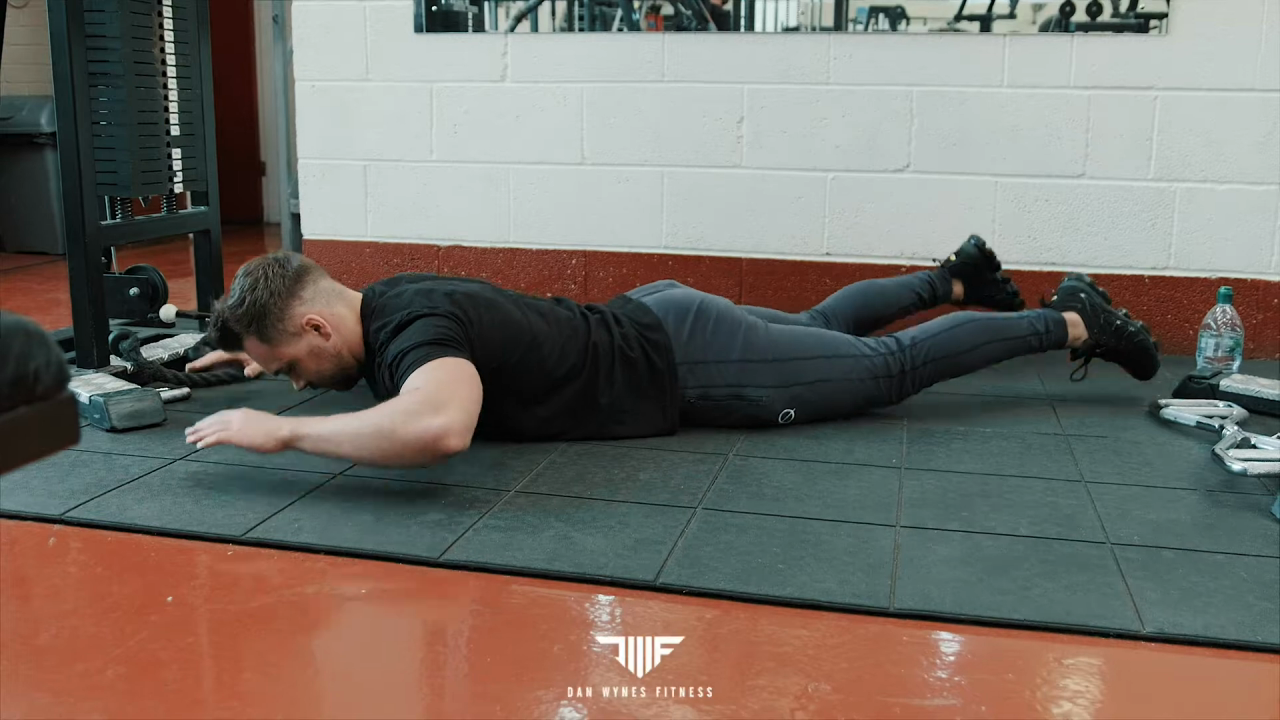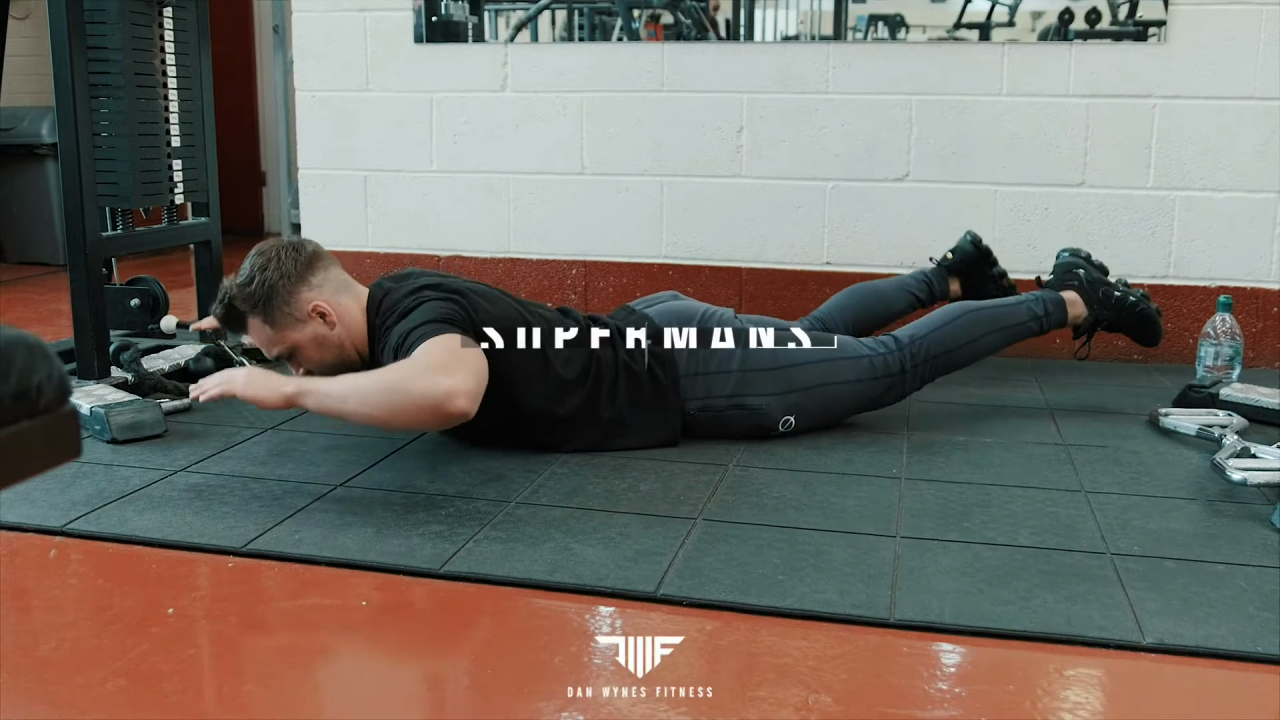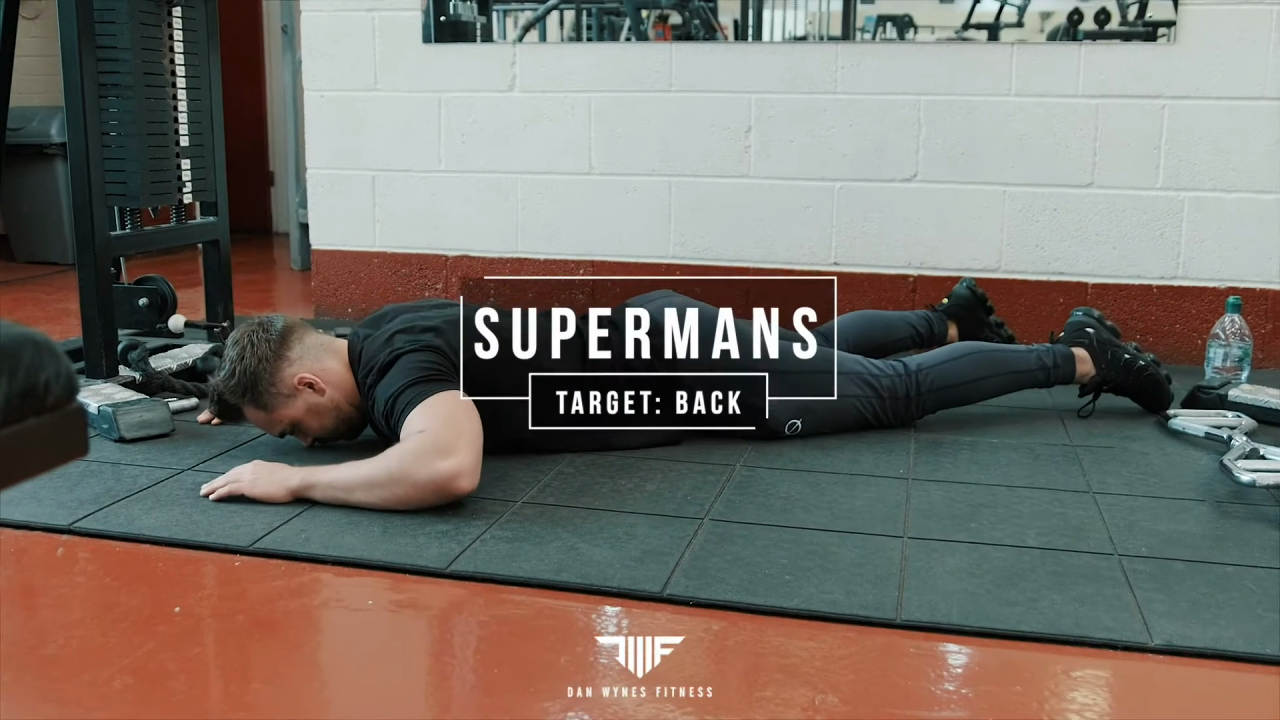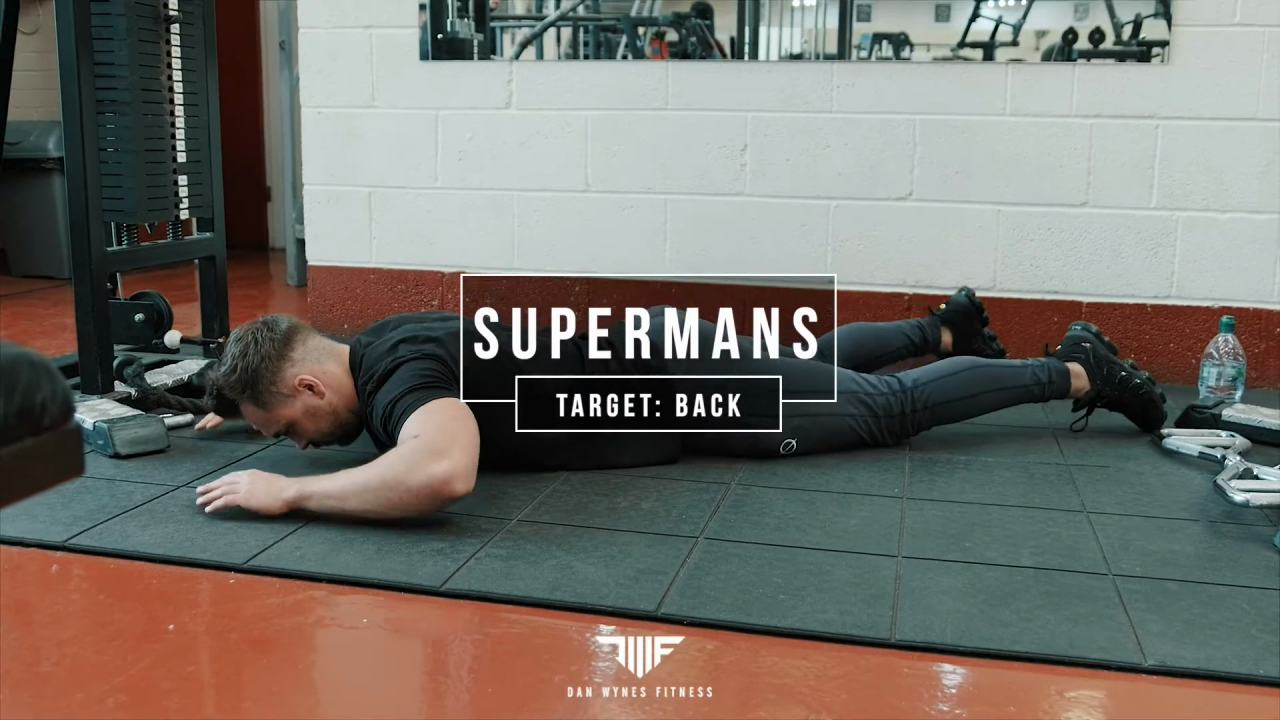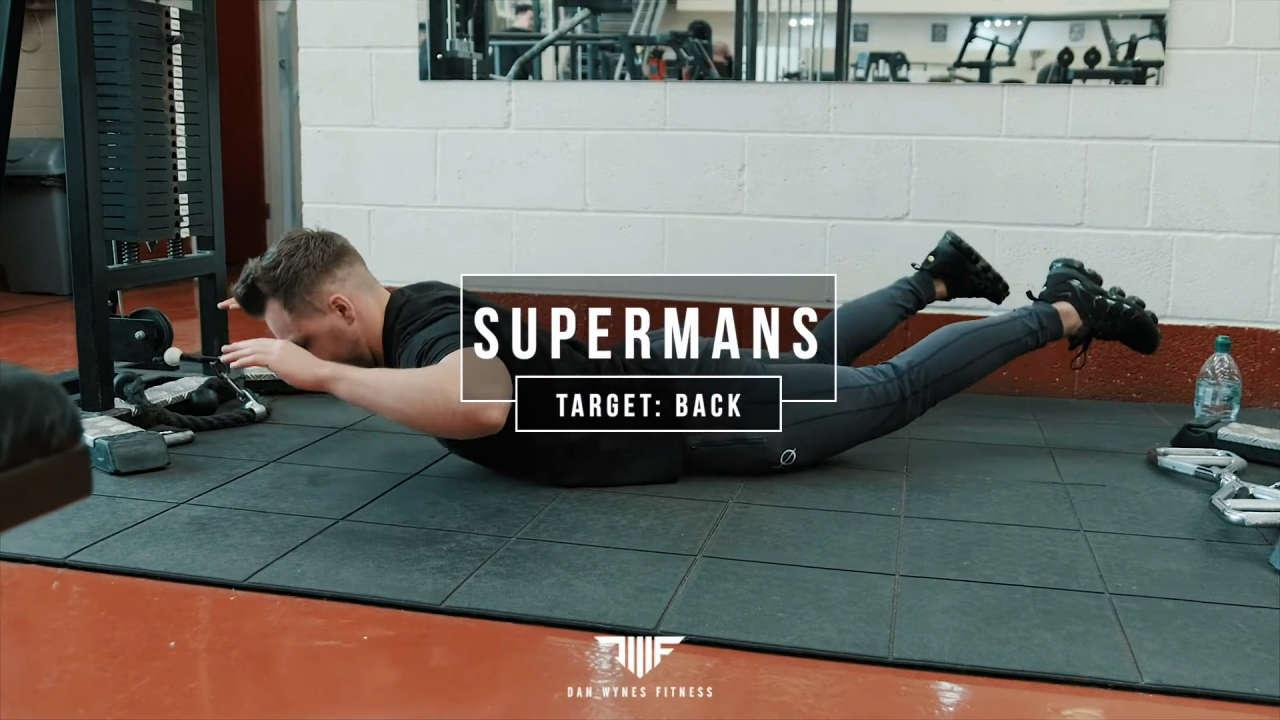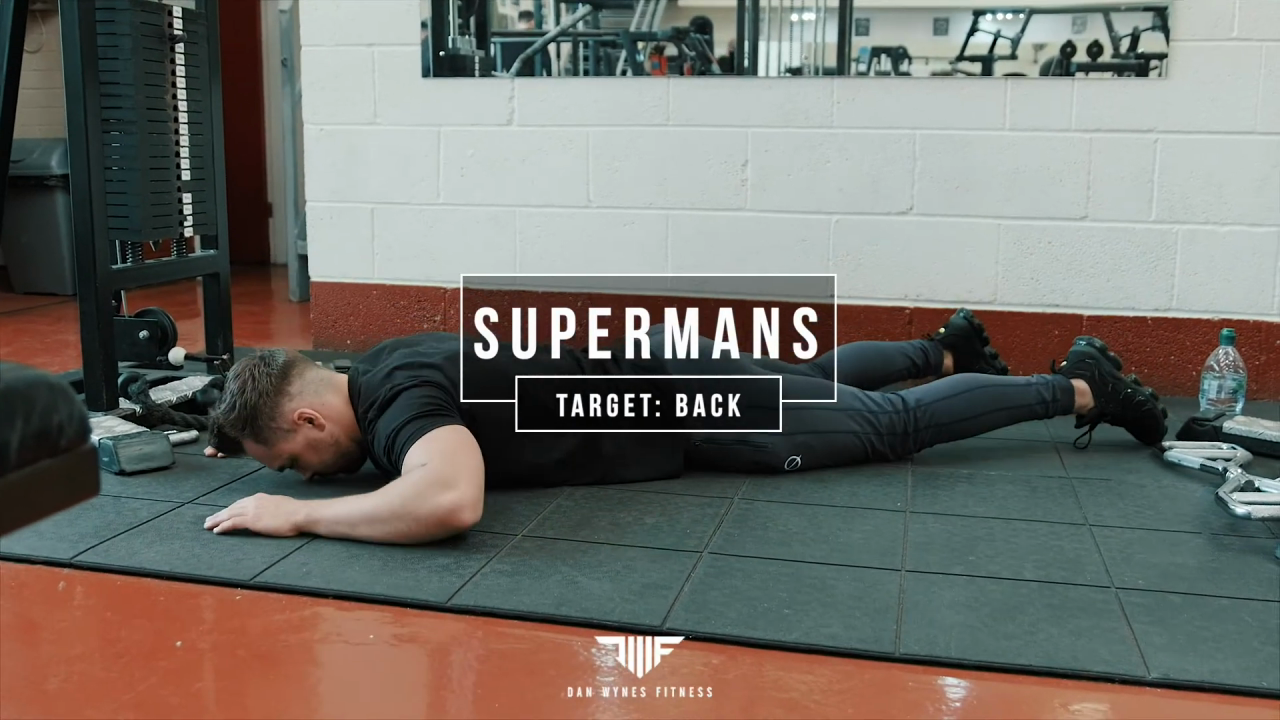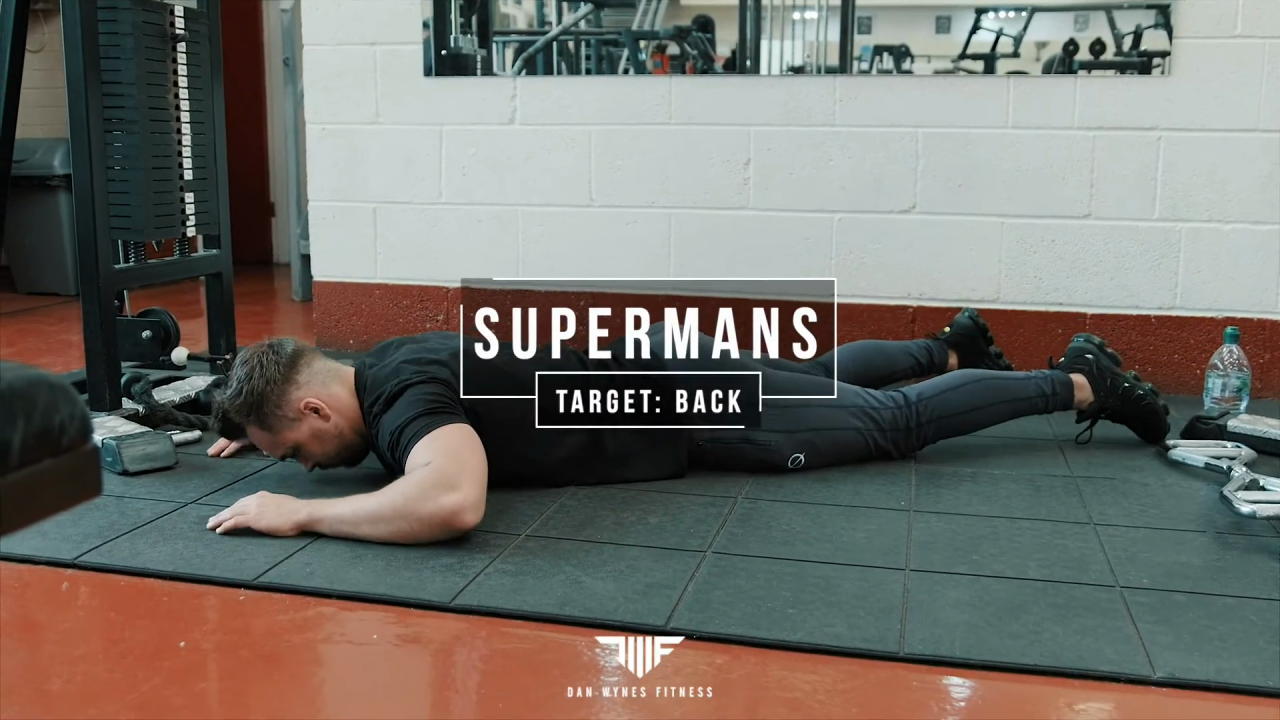
dt=0.7s
person 1, frame 1
left shoulder: (409, 328)
right shoulder: (382, 303)
left elbow: (440, 427)
left wrist: (279, 429)
right wrist: (252, 344)
left hip: (684, 368)
right hip: (651, 326)
left knee: (887, 370)
right knee: (815, 327)
left ankle: (1072, 323)
right ankle: (957, 279)
person 1, frame 2
left shoulder: (415, 314)
right shoulder: (388, 300)
left elbow: (448, 395)
left wrist: (285, 392)
right wrist: (249, 322)
left hip: (681, 377)
right hip: (648, 336)
left knee: (888, 365)
right knee: (815, 338)
left ankle: (1072, 300)
right ankle: (951, 275)
person 1, frame 3
left shoulder: (399, 365)
right shoulder: (375, 338)
left elbow: (449, 469)
left wrist: (294, 479)
right wrist: (246, 400)
left hip: (684, 368)
right hip: (652, 333)
left knee: (890, 391)
right knee: (817, 348)
left ankle: (1085, 357)
right ankle: (948, 320)
person 1, frame 4
left shoulder: (398, 377)
right shoulder: (372, 347)
left elbow: (442, 472)
left wrist: (288, 491)
right wrist: (246, 398)
right hip: (647, 352)
left knee: (888, 409)
right knee: (816, 364)
left ankle: (1077, 371)
right ankle: (944, 327)
person 1, frame 5
left shoulder: (433, 329)
right shoulder: (407, 311)
left elbow: (482, 409)
left wrist: (311, 374)
right wrist: (276, 319)
right hip: (653, 372)
left knee: (892, 393)
right knee: (813, 355)
left ankle: (1066, 311)
right ankle: (936, 273)
person 1, frame 6
left shoulder: (398, 406)
right shoulder: (374, 372)
left elbow: (448, 502)
left wrist: (297, 516)
right wrist: (257, 426)
right hip: (652, 370)
left knee: (888, 425)
right knee: (815, 381)
left ankle: (1080, 388)
right ankle: (945, 349)
person 1, frame 7
left shoulder: (404, 398)
right shoulder: (380, 366)
left elbow: (450, 503)
left wrist: (300, 512)
right wrist: (266, 432)
right hip: (654, 371)
left knee: (891, 423)
right knee: (818, 379)
left ankle: (1080, 383)
right ankle: (953, 350)
